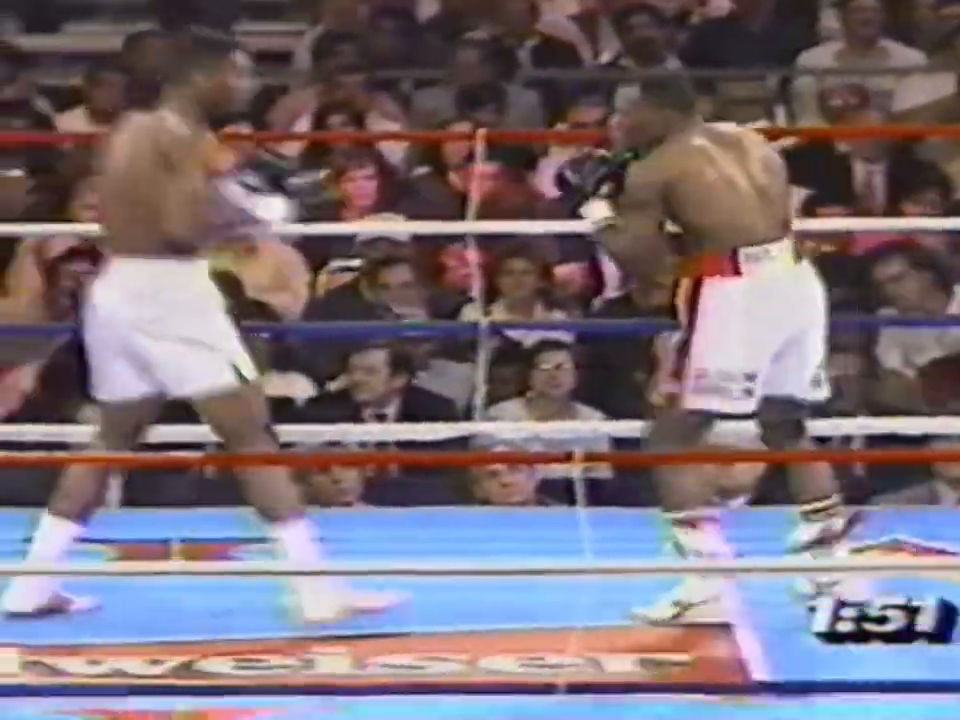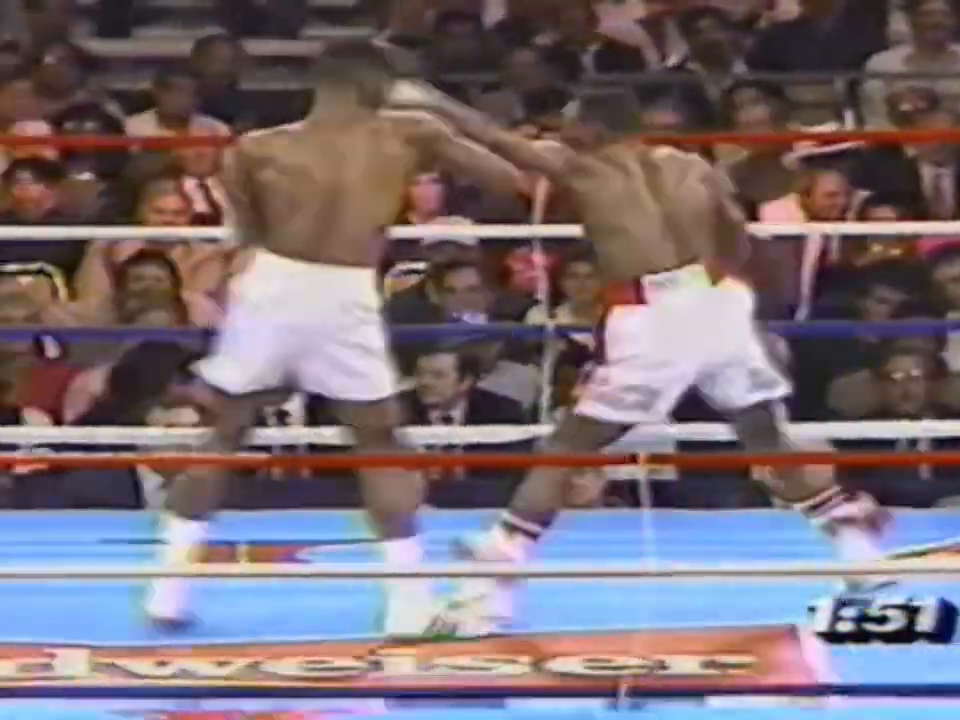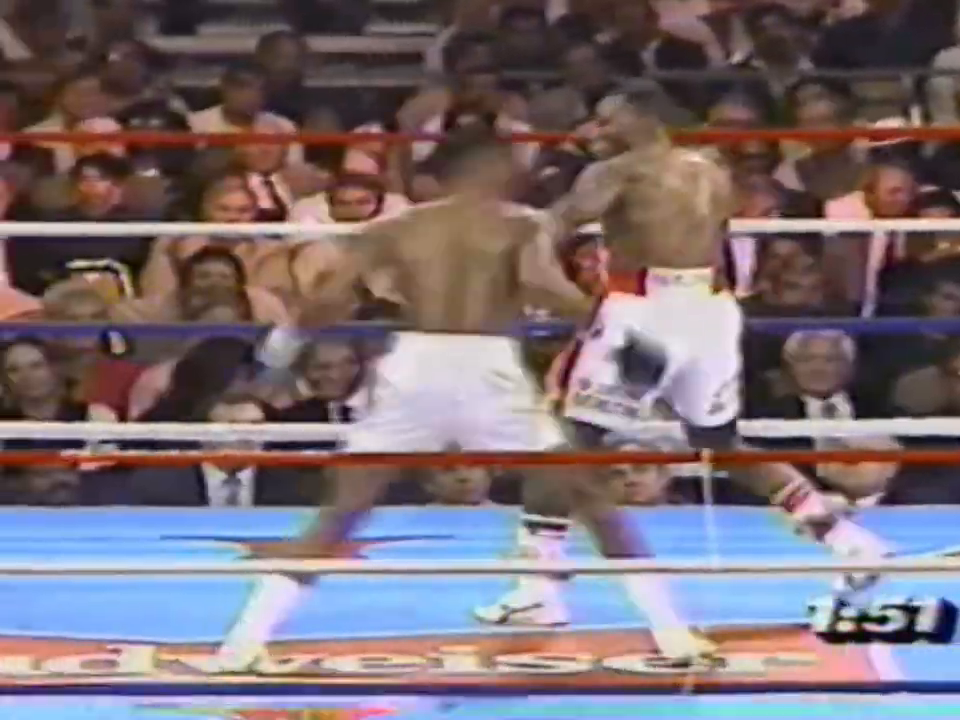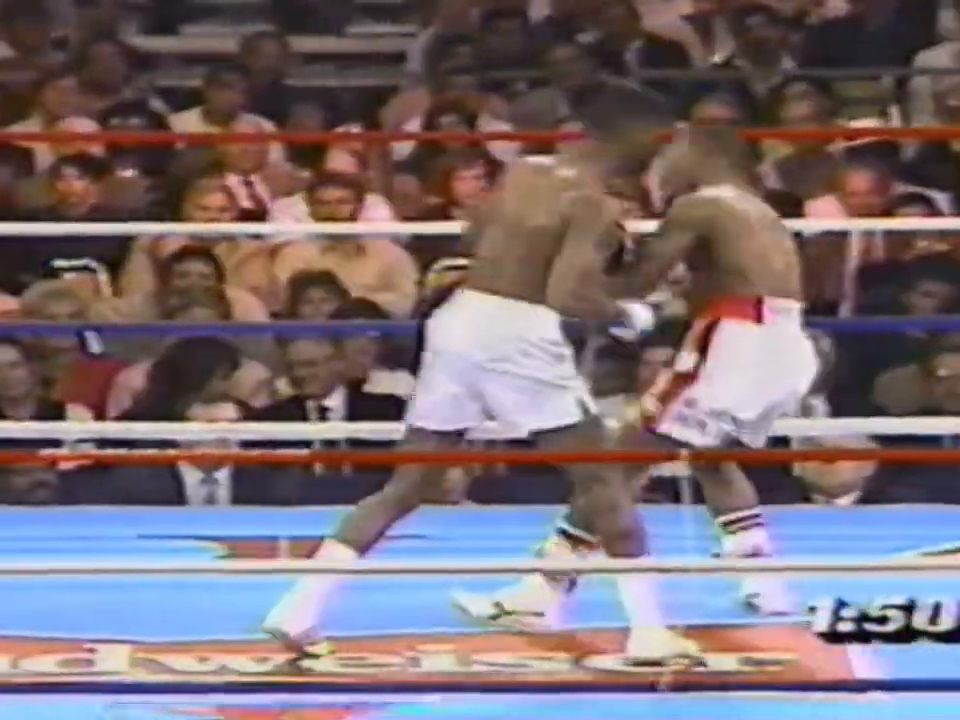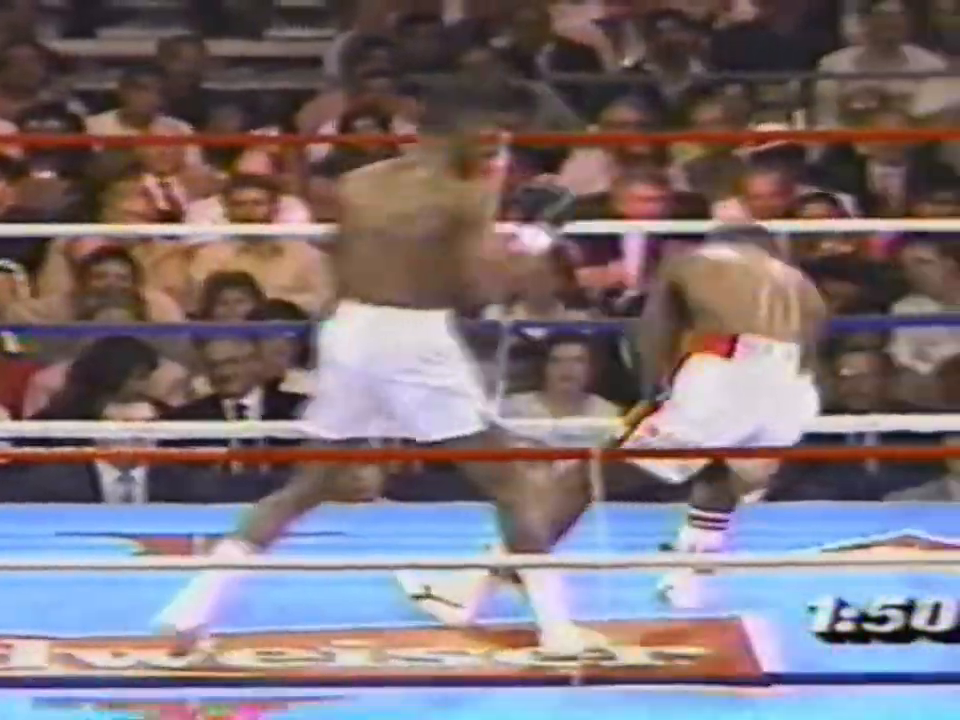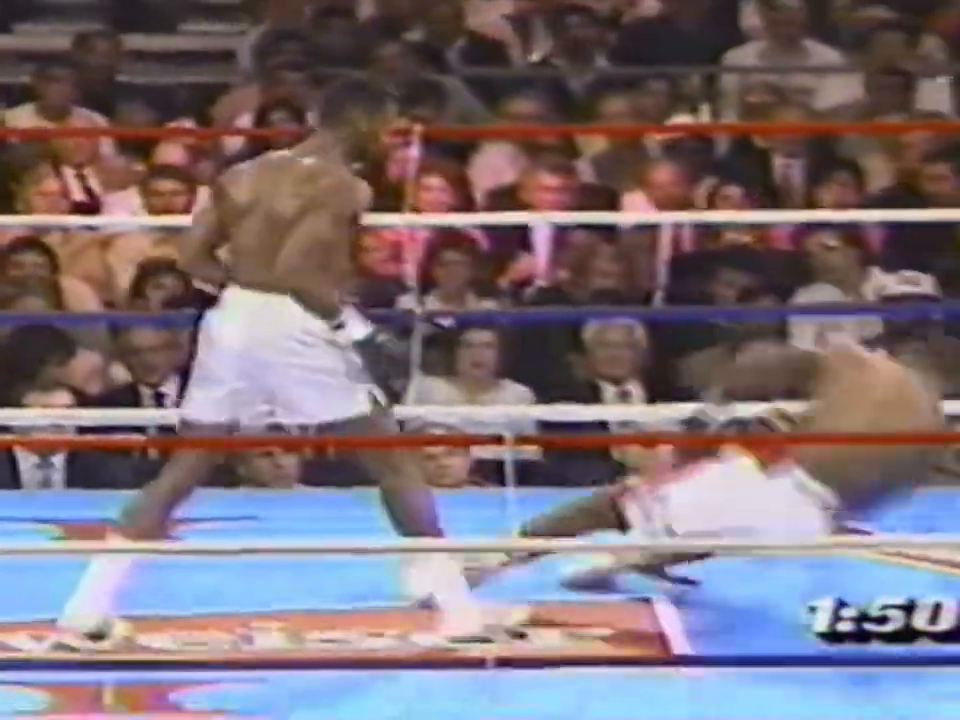
dt=0.3s
person 1, frame 1
left shoulder: (129, 132)
right shoulder: (187, 139)
right elbow: (187, 228)
left wrist: (232, 192)
right wrist: (261, 213)
left hip: (115, 291)
right hip: (173, 296)
left knee: (111, 447)
right knee: (253, 446)
right ankle: (317, 590)
person 1, frame 2
left shoulder: (256, 150)
right shoulder: (405, 132)
left elbow: (248, 232)
right elbow: (506, 179)
left hip: (267, 290)
right hip: (342, 302)
left knee: (220, 442)
right knee: (383, 455)
left ankle: (169, 588)
right ankle: (410, 606)
person 1, frame 3
left shoulder: (391, 228)
right shoulder: (518, 223)
left elbow: (330, 301)
right elbow: (543, 286)
left wrist: (287, 336)
left hip: (408, 368)
right hip: (481, 372)
left knee: (339, 517)
right knee: (592, 496)
left ankle: (245, 638)
person 1, frame 4
left shoulder: (520, 173)
right shoulder: (596, 207)
right elbow: (567, 295)
right wrist: (632, 315)
left hip: (460, 324)
right hip: (521, 337)
left knee: (406, 488)
right knee: (604, 484)
left ankle: (294, 613)
right ankle: (649, 632)
person 1, frame 5
left shoulder: (355, 185)
right shoulder: (466, 197)
right elbow: (494, 280)
left hip: (349, 337)
right hip: (418, 345)
left knee: (301, 491)
right knee: (511, 487)
left ankle: (188, 615)
right ankle: (559, 628)
person 1, frame 6
left shoulder: (244, 173)
right shoulder: (345, 187)
left elbow: (193, 255)
right elbow: (295, 269)
right wrist: (358, 330)
left hip: (233, 322)
right hip: (299, 333)
left knee: (176, 477)
right knee: (396, 468)
left ankle: (87, 608)
right ankle: (459, 608)
person 2, frame 1
left shoulder: (654, 171)
right shoulder: (748, 140)
left elbow: (632, 254)
left wrist: (594, 207)
left hip: (734, 298)
right hip: (794, 284)
left knee: (674, 437)
right knee: (788, 437)
left ankle: (708, 578)
right ankle: (836, 563)
person 2, frame 2
left shoulder: (583, 169)
right shoulder: (694, 168)
left elbow: (501, 141)
right elbow: (737, 240)
left wrist: (430, 100)
left hip: (650, 320)
right hip: (717, 307)
left knee: (566, 450)
right knee: (766, 438)
left ankle: (489, 585)
right ankle: (858, 543)
person 2, frame 3
left shoulder: (617, 170)
right shoulder: (711, 173)
left elbow: (567, 218)
left hip: (647, 313)
right hip: (712, 311)
right knee: (724, 445)
left ankle: (541, 589)
right ankle: (848, 542)
person 2, frame 4
left shoulder: (700, 205)
right shoulder: (760, 213)
left elbow: (647, 276)
left hip: (740, 339)
right hip: (791, 349)
right knee: (713, 457)
left ankle: (545, 591)
right ankle: (762, 579)
person 2, frame 5
left shoulder: (693, 260)
right shoulder: (804, 286)
left elbow: (654, 351)
left hip: (722, 374)
right hip: (789, 392)
left knee: (586, 478)
right knee: (726, 470)
right ankle: (690, 577)
person 2, frame 6
left shoulder: (853, 363)
right shoulder: (932, 430)
left elbow: (754, 365)
left wrist: (713, 404)
left hip: (758, 481)
right hip: (800, 522)
left knee: (613, 503)
right ankle: (637, 561)
